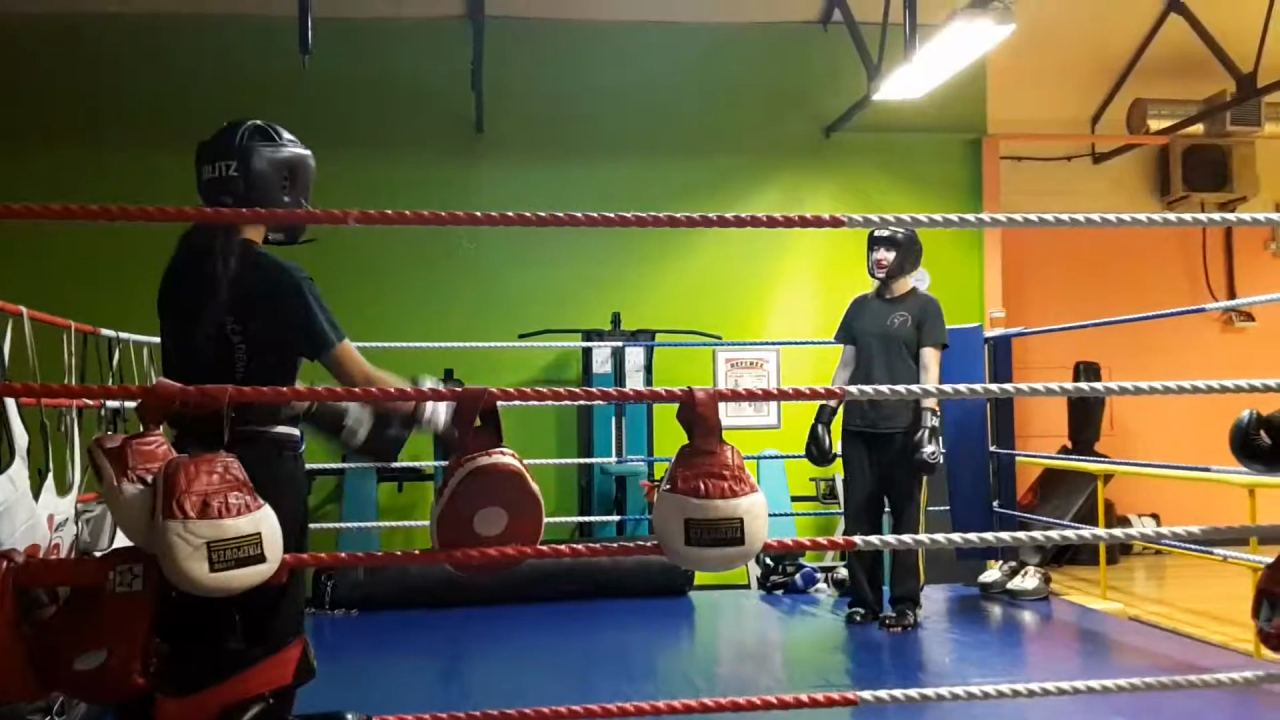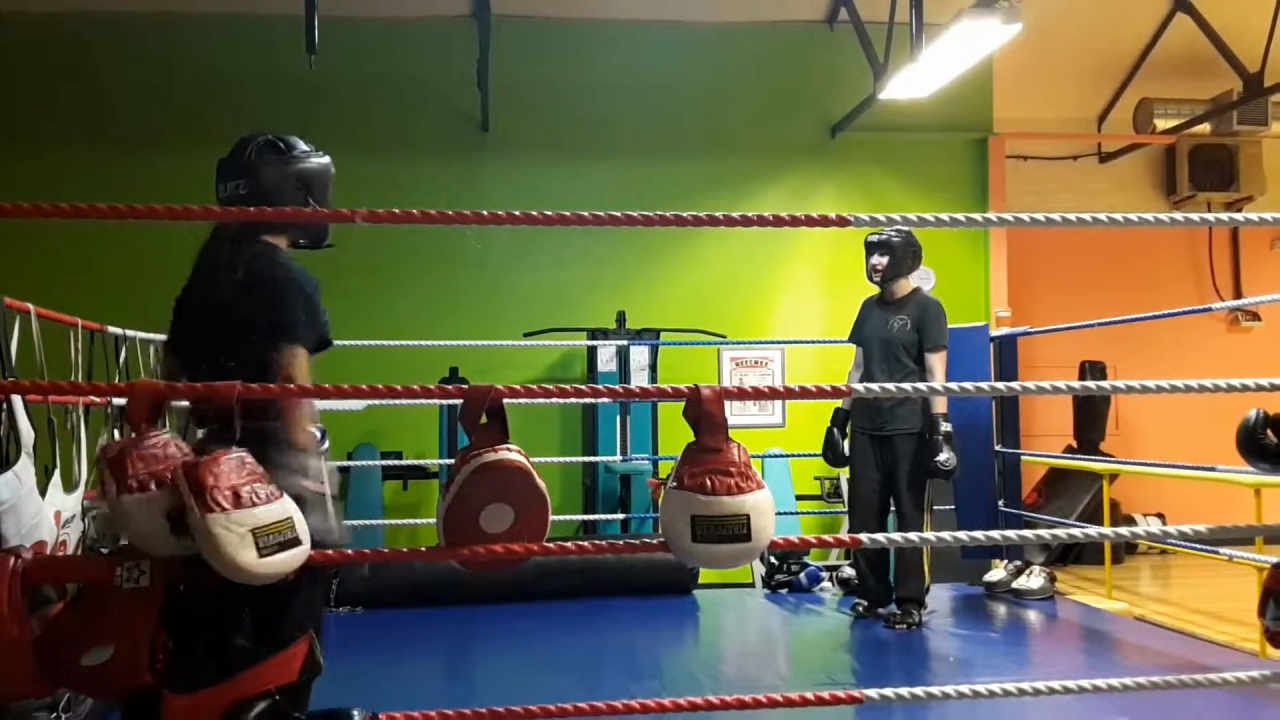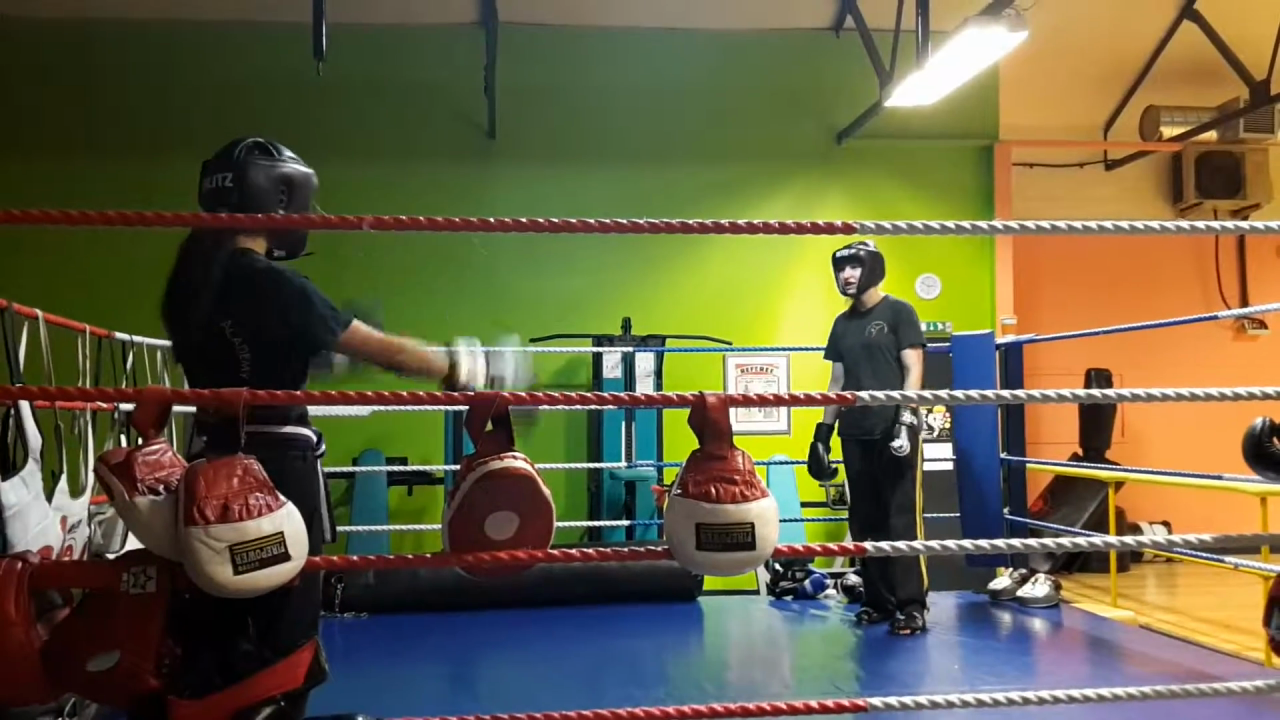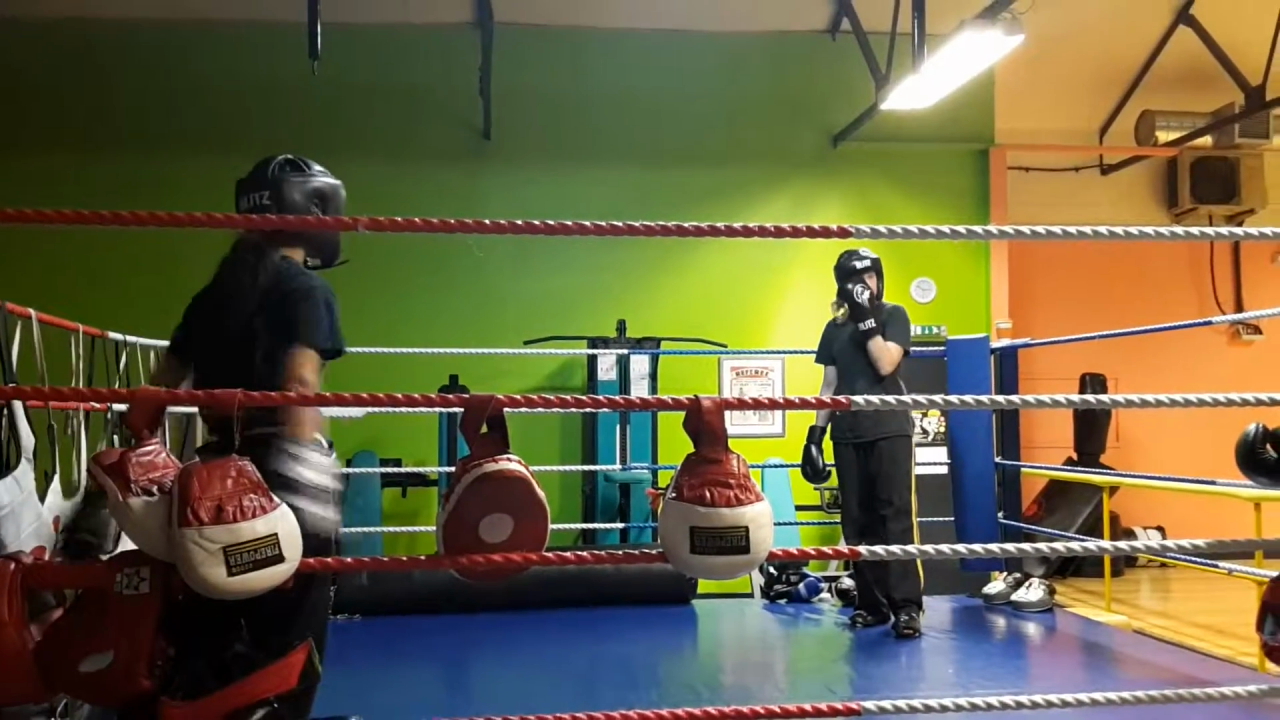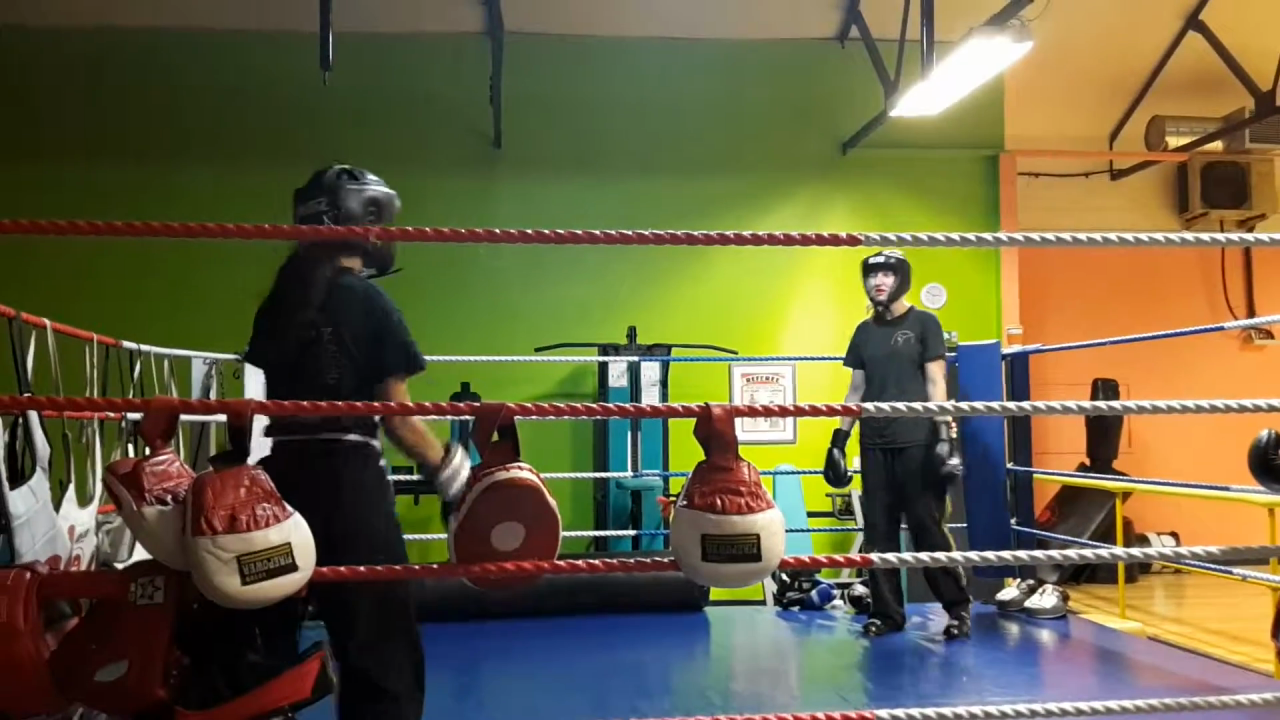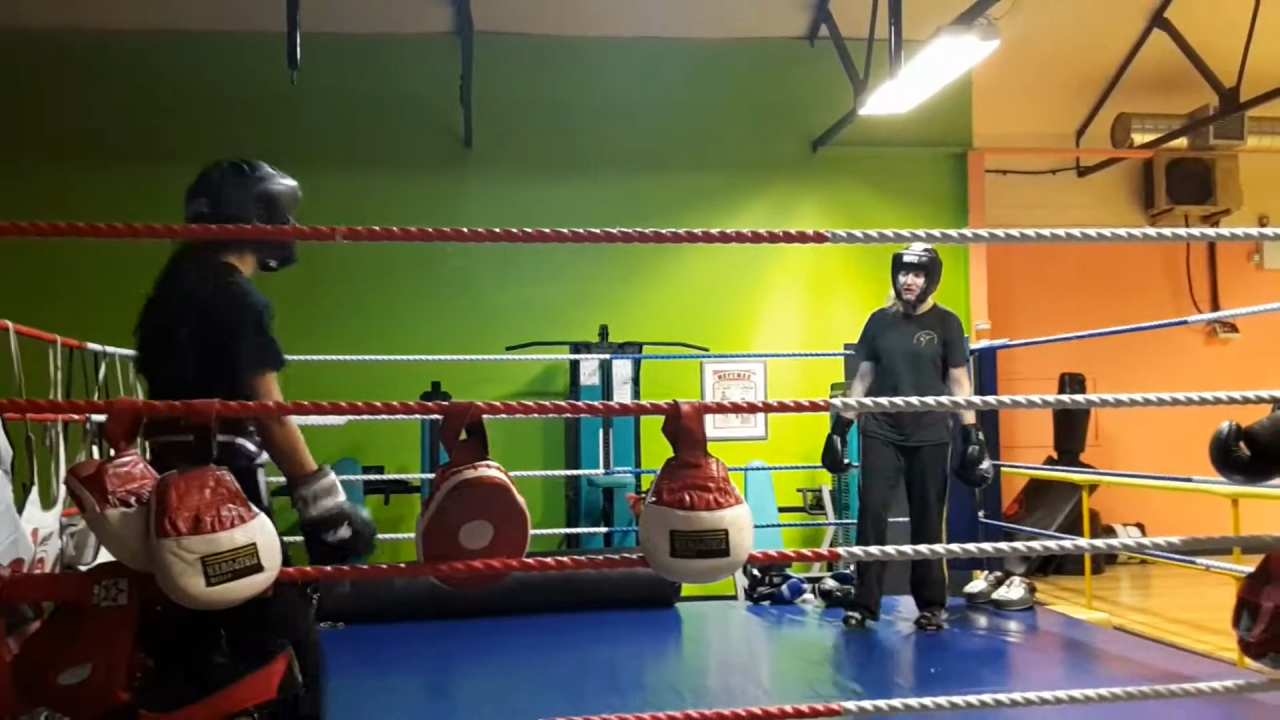
dt=0.7s
person 1, frame 1
left shoulder: (187, 268)
right shoulder: (275, 279)
right elbow: (355, 375)
left wrist: (336, 414)
right wrist: (428, 404)
right hip: (261, 465)
left knee: (194, 627)
right knee: (265, 627)
person 1, frame 2
left shoulder: (207, 276)
right shoulder: (287, 281)
left elbow: (170, 377)
right elbow: (292, 392)
right wrist: (306, 494)
left hip: (219, 457)
right hip: (269, 462)
left knee: (203, 625)
right knee: (284, 623)
person 1, frame 3
left shoulder: (196, 279)
right shoulder: (273, 284)
right elbow: (385, 350)
left wrist: (332, 351)
right wrist: (469, 369)
left hip: (216, 463)
right hip: (277, 463)
left knee: (213, 621)
right knee: (282, 626)
person 1, frame 4
left shoulder: (220, 290)
right shoulder: (305, 290)
left elbow: (162, 385)
right elbow: (301, 388)
right wrist: (305, 482)
right hip: (280, 471)
left knee: (209, 634)
right knee: (290, 633)
person 1, frame 5
left shoulder: (280, 302)
right shoulder: (370, 304)
right elbow: (396, 417)
right wrist: (453, 471)
left hip: (280, 473)
right hip: (346, 475)
right knee: (379, 639)
person 1, frame 6
left shoulder: (177, 293)
right shoulder: (238, 300)
right elbow: (268, 414)
right wrist: (327, 503)
left knee: (180, 651)
right knee: (280, 642)
person 2, frame 1
left shoulder: (924, 306)
right shoulder: (860, 306)
left elbow: (929, 369)
left wrist: (928, 422)
right wrist: (824, 416)
left hip: (902, 428)
right hip: (858, 427)
left knee: (905, 517)
right knee: (859, 516)
left ankle: (905, 603)
right ankle: (864, 600)
person 2, frame 2
left shoulder: (926, 308)
right shoulder: (869, 307)
left elbow: (936, 373)
left wrist: (940, 429)
right wrist: (840, 418)
left hip: (909, 429)
right hip: (866, 427)
left knee: (910, 516)
right knee: (863, 514)
left ankle: (910, 602)
right ankle: (873, 594)
person 2, frame 3
left shoulder: (898, 312)
right shoulder: (842, 323)
left elbow: (914, 371)
left wrist: (906, 421)
right wrist: (822, 433)
left hip: (893, 430)
right hip: (855, 433)
left knee: (901, 517)
right knee: (864, 519)
left ankle: (912, 605)
right ankle: (879, 600)
person 2, frame 4
left shoulder: (893, 315)
right shoulder: (835, 327)
left elbow: (885, 365)
left wrist: (865, 318)
right wrist: (815, 435)
left hip: (890, 431)
right hip: (848, 435)
left knee: (896, 516)
right knee: (857, 520)
left ankle: (907, 606)
right ankle: (872, 602)
person 2, frame 5
left shoulder: (924, 323)
right shoulder: (864, 331)
left elbow: (936, 381)
left wrist: (943, 431)
right wrist: (839, 439)
left hip: (917, 440)
right hip: (875, 442)
left knee: (926, 523)
right knee: (878, 528)
left ankle: (957, 606)
right ankle: (887, 611)
person 2, frame 6
left shoulder: (946, 323)
right shoulder: (879, 321)
left elbow: (959, 384)
right elbow: (863, 378)
left wrist: (973, 437)
right wrist: (840, 427)
left hip: (930, 437)
right hip: (881, 432)
left knee: (927, 522)
right knee: (872, 512)
left ankle: (931, 604)
right ankle: (864, 602)
